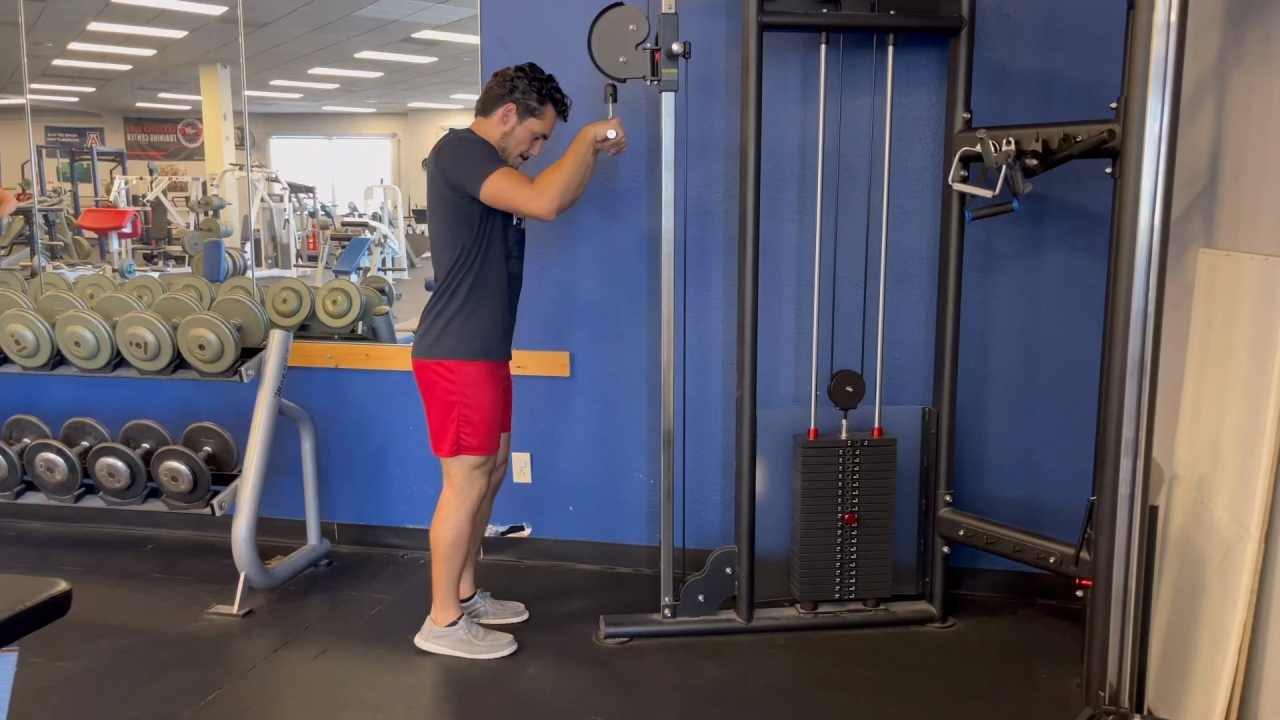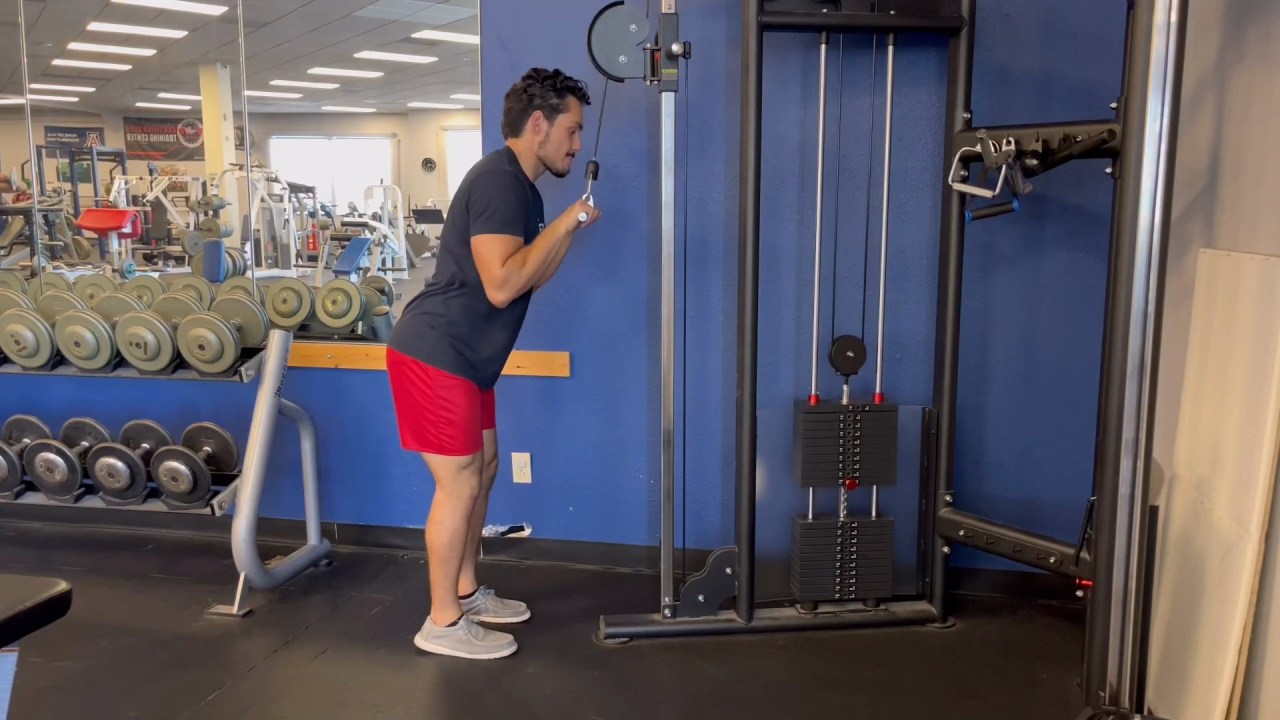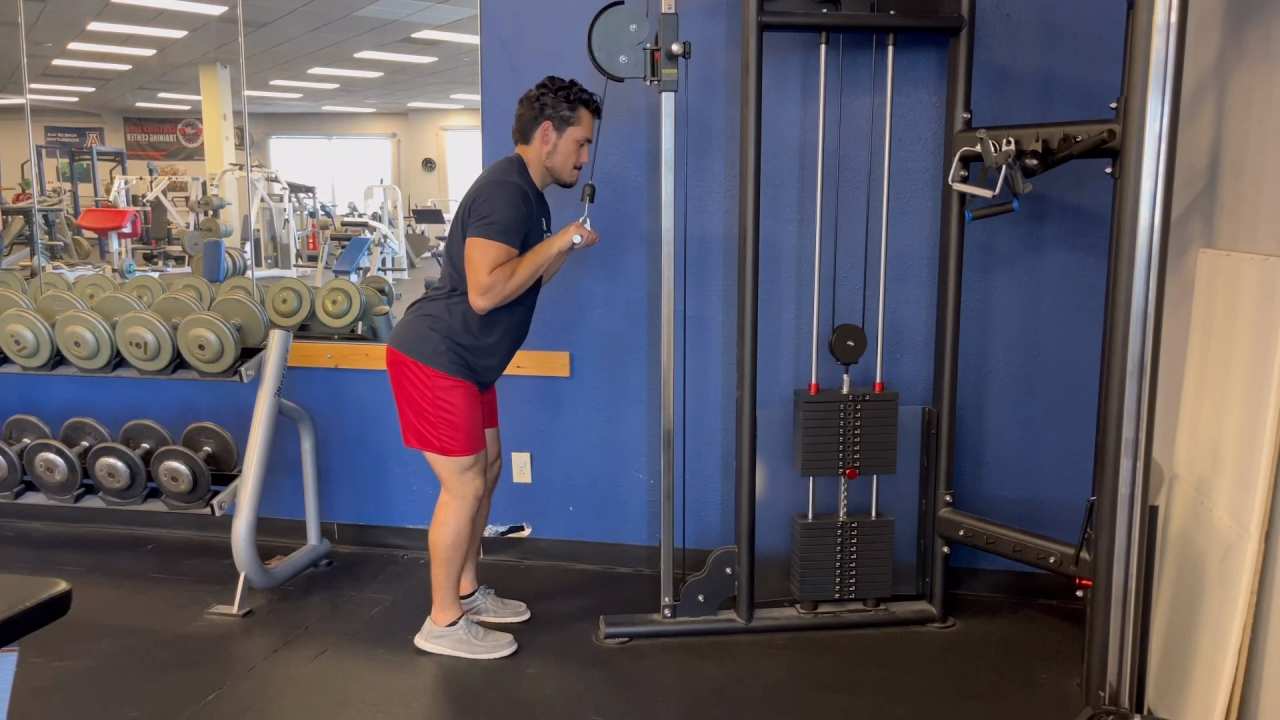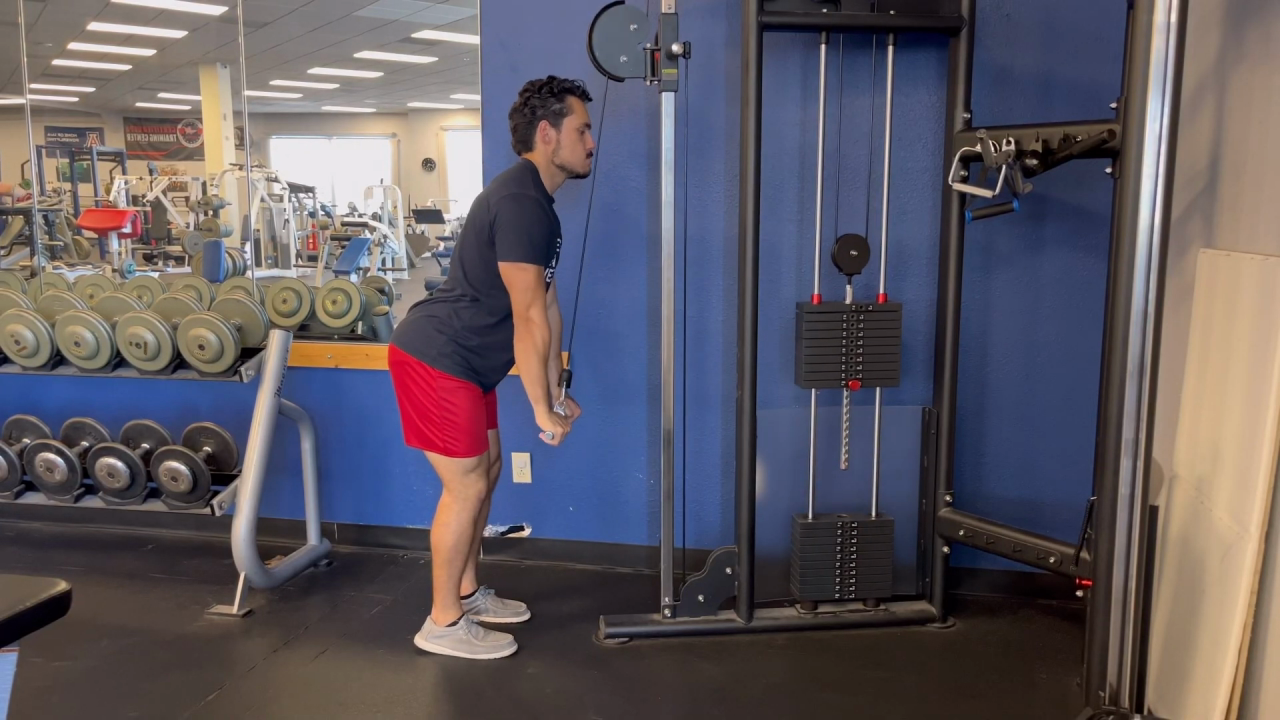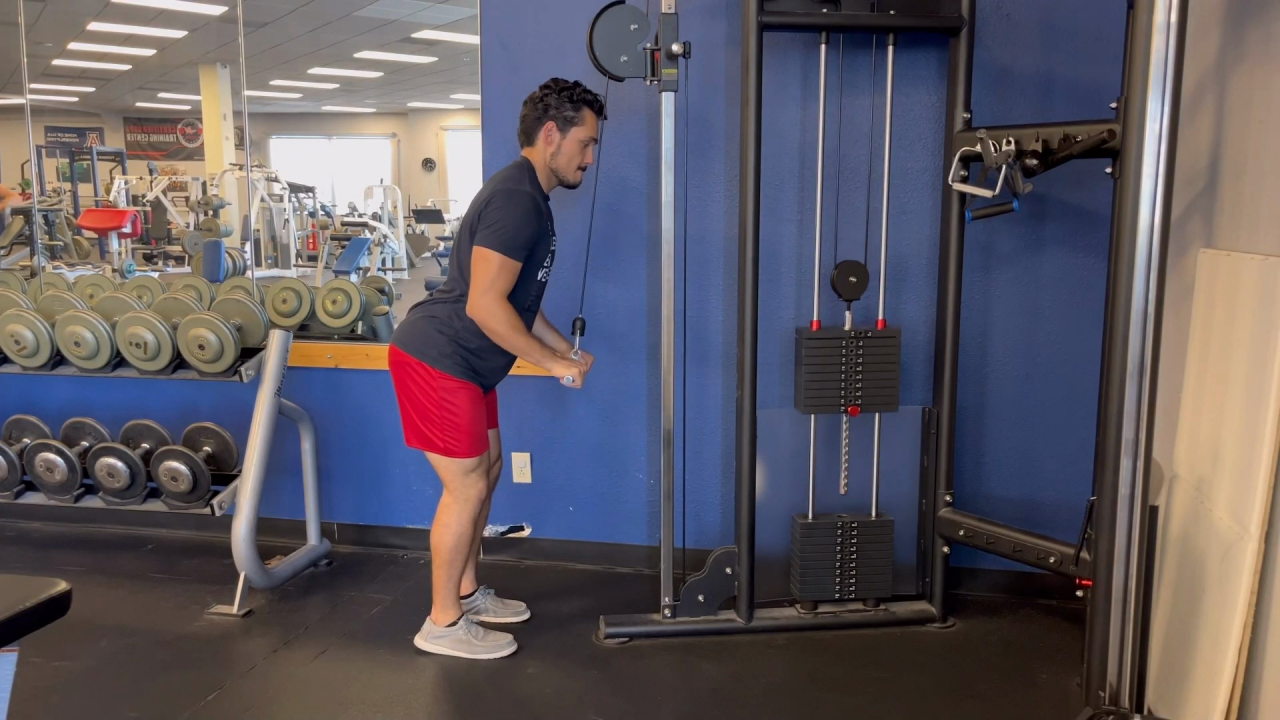
dt=1s
person 1, frame 1
left shoulder: (486, 161)
right shoulder: (460, 152)
left elbow: (554, 201)
right elbow: (544, 201)
left wrist: (593, 150)
right wrist: (587, 138)
left hip: (481, 349)
right hip: (457, 353)
left knee: (488, 474)
right knee: (465, 483)
left ankle: (464, 594)
right ankle: (443, 621)
person 1, frame 2
left shoulder: (519, 185)
right shoulder: (499, 181)
left elbow: (531, 279)
right elbow: (502, 286)
left wrist: (571, 225)
right wrist: (562, 223)
left hip: (463, 355)
right hip: (434, 355)
left knee: (483, 469)
right knee: (459, 484)
left ankle: (466, 592)
right ankle: (444, 622)
person 1, frame 3
left shoulder: (526, 190)
right shoulder: (507, 190)
left elbow: (522, 280)
right elbow: (485, 292)
left wrist: (568, 246)
right wrist: (558, 240)
left hip: (465, 359)
right hip: (435, 358)
left knee: (486, 470)
right knee: (465, 485)
left ankle: (467, 592)
right ankle: (444, 622)
person 1, frame 4
left shoulder: (532, 198)
right shoulder: (521, 204)
left elbow: (546, 308)
right elbow: (529, 320)
left wrist: (557, 394)
right wrist: (542, 410)
left hip: (461, 357)
right hip: (436, 358)
left knee: (486, 470)
right knee: (467, 486)
left ankle: (467, 592)
right ankle: (445, 622)
person 1, frame 5
left shoulder: (527, 196)
right shoulder: (516, 199)
left elbow: (519, 301)
right elbow: (484, 304)
left wrist: (565, 350)
right wrist: (552, 363)
left hip: (462, 360)
right hip: (437, 359)
left knee: (485, 471)
right knee: (467, 486)
left ankle: (467, 592)
right ankle: (444, 622)
